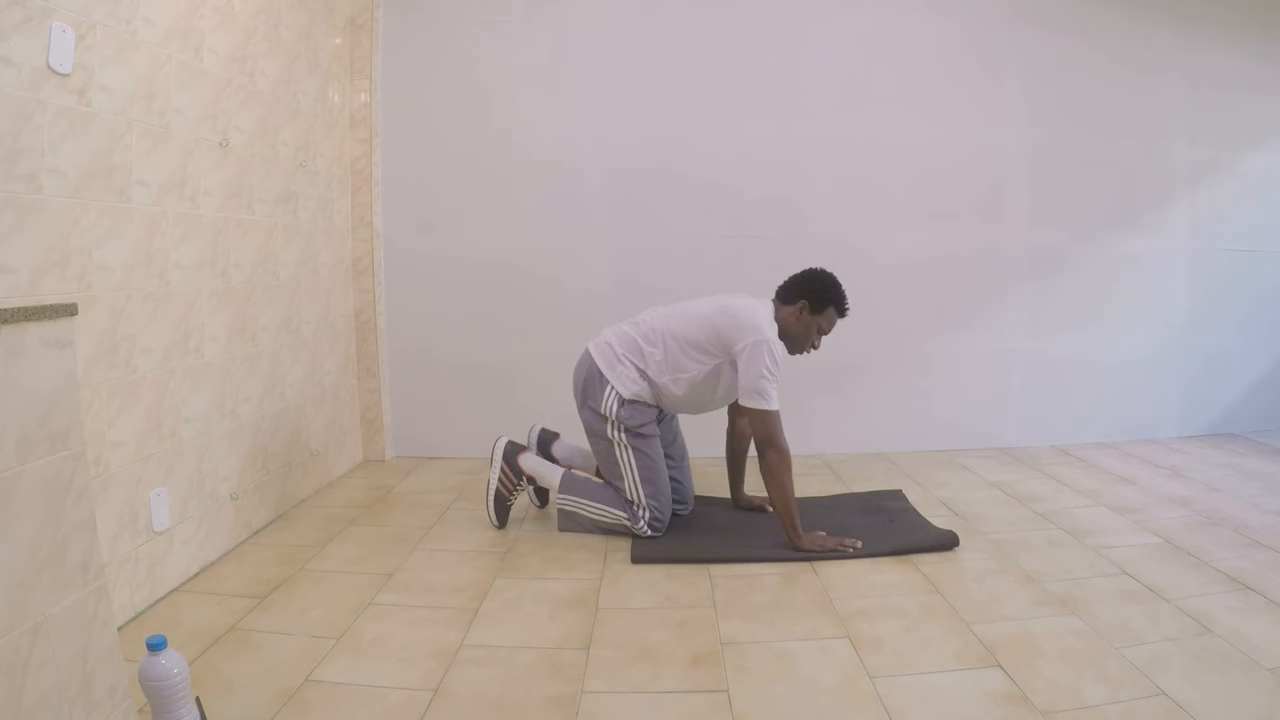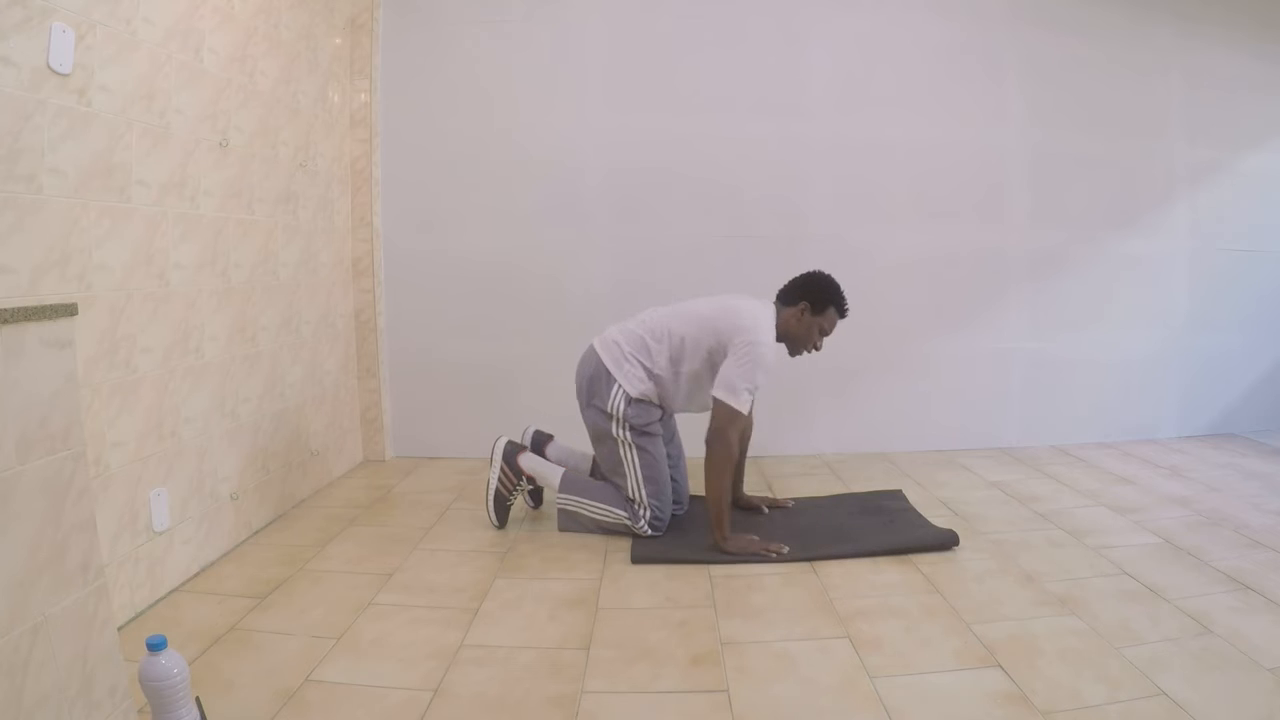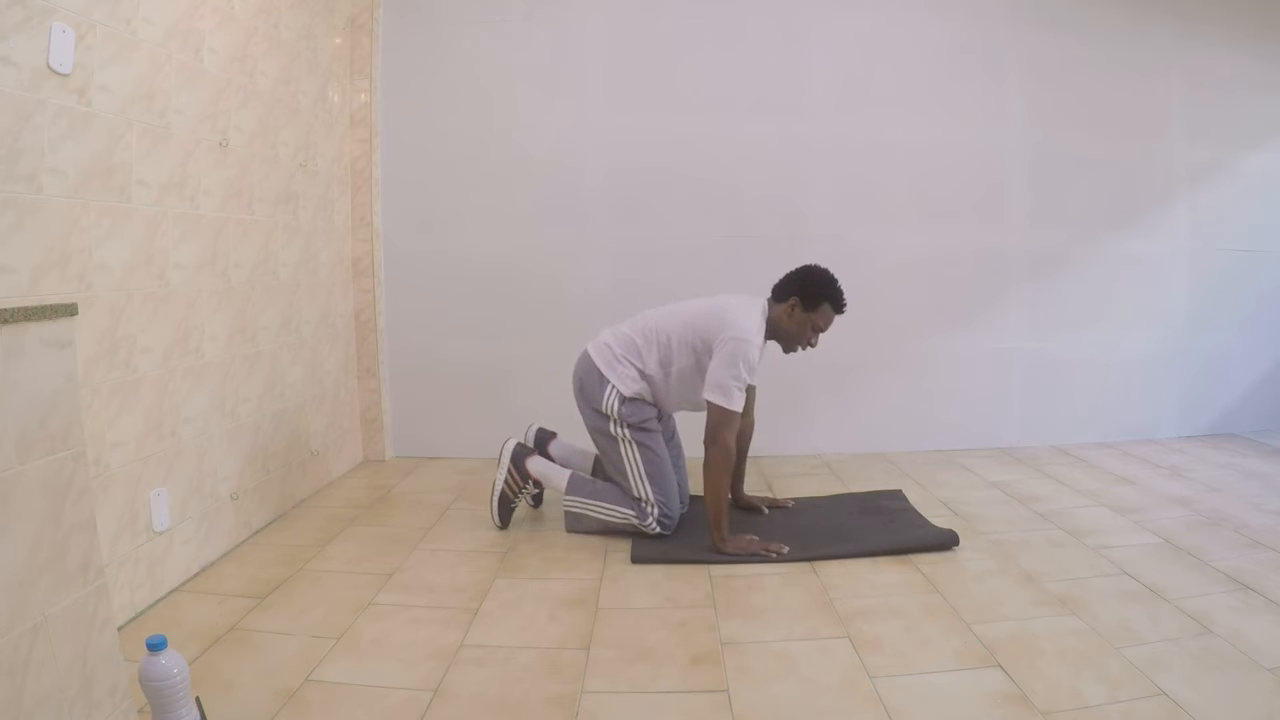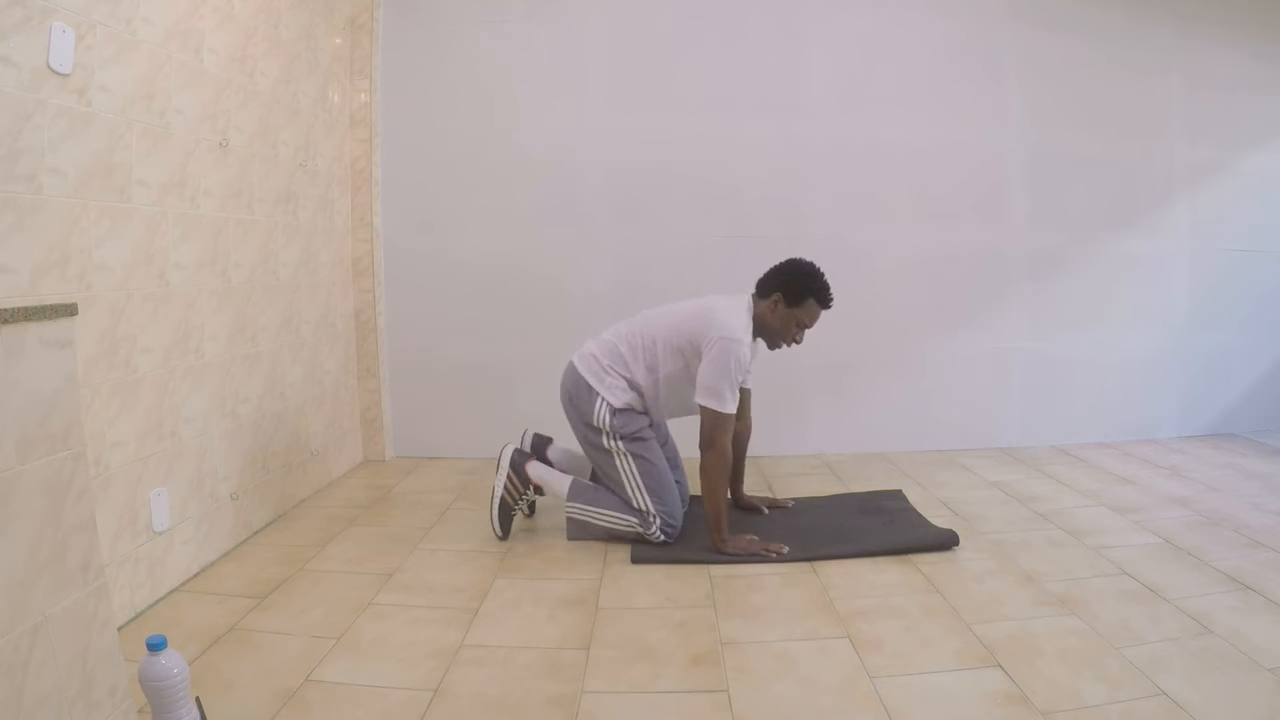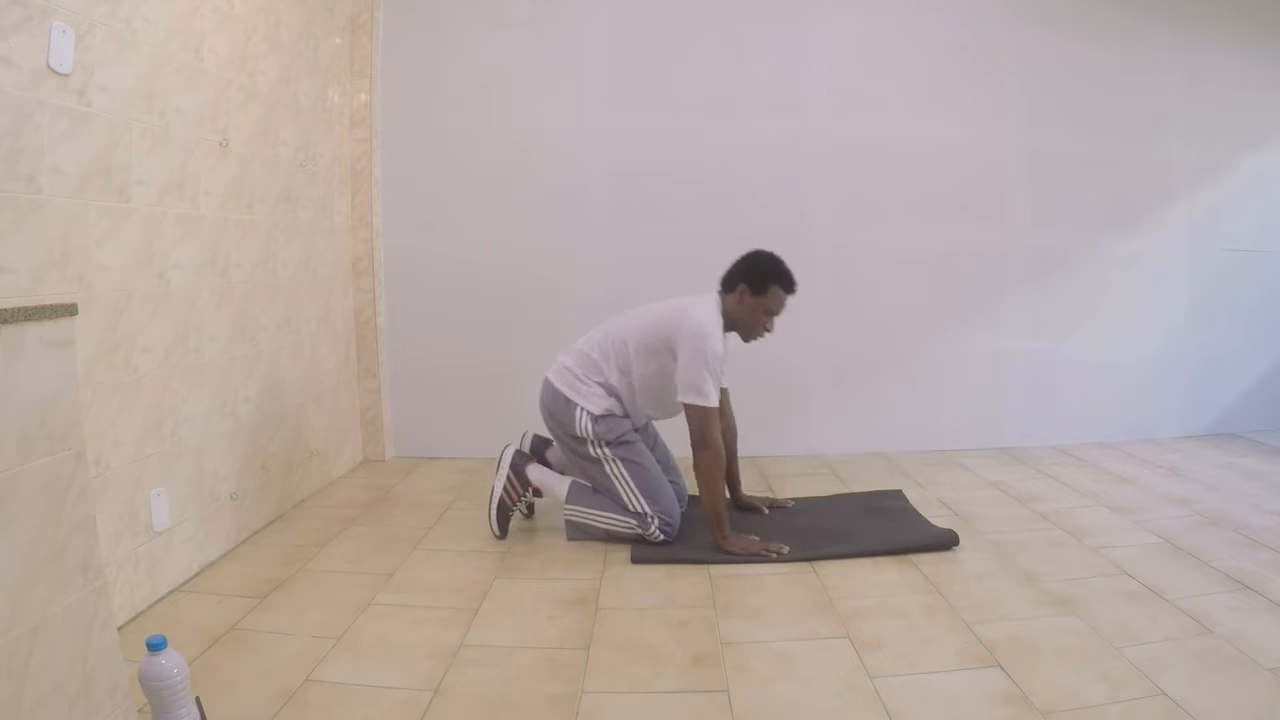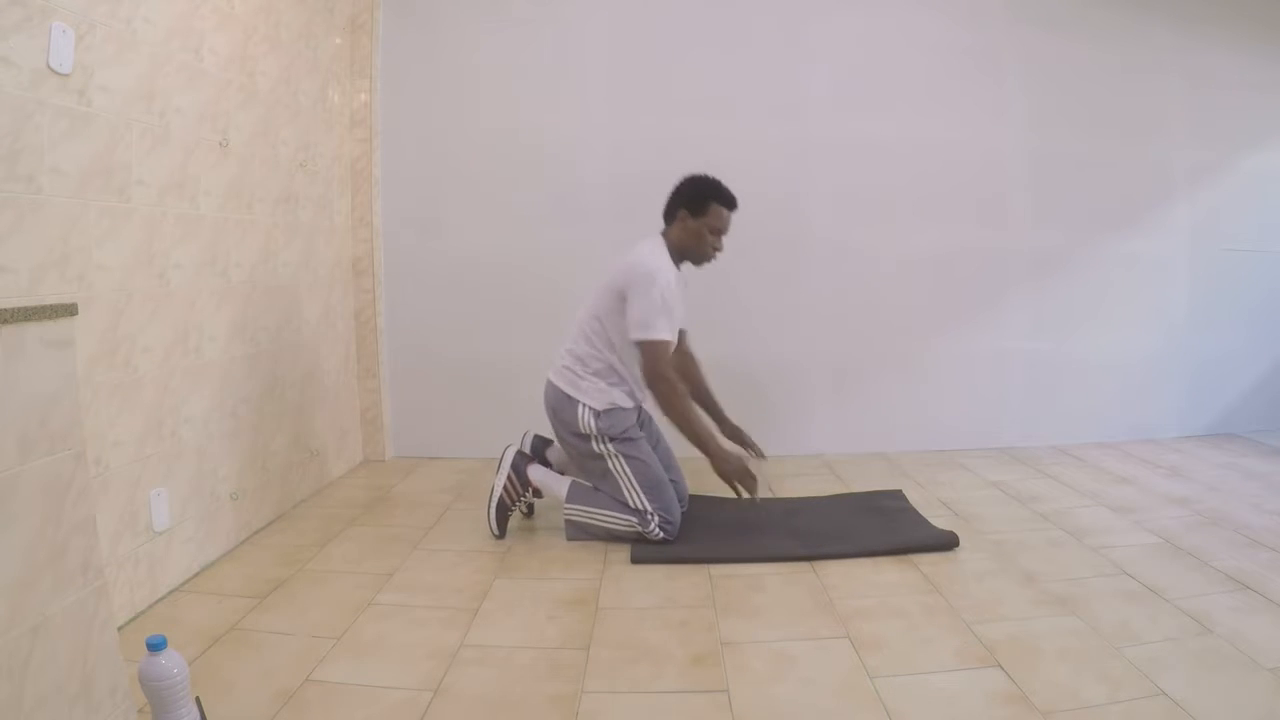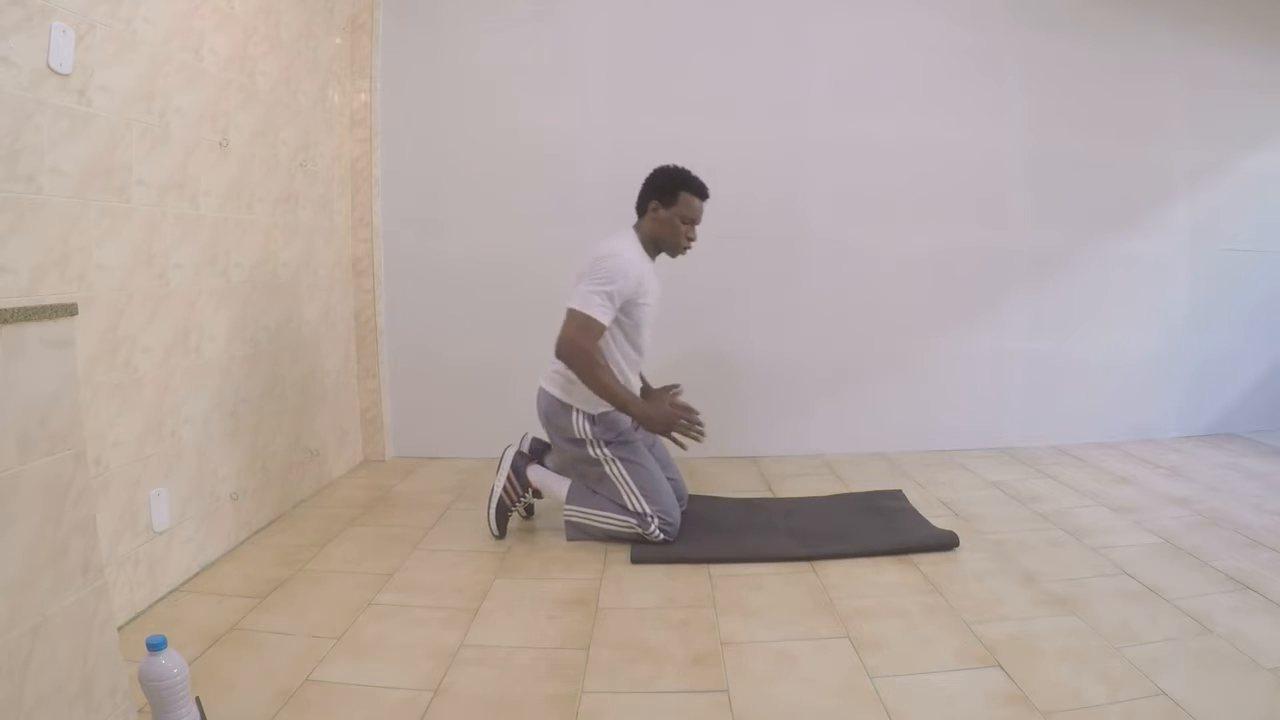
dt=0.4s
person 1, frame 1
left shoulder: (753, 322)
right shoulder: (761, 338)
left elbow: (740, 421)
right elbow: (771, 444)
left wrist: (739, 494)
right wrist: (797, 535)
left hip: (638, 385)
right hip: (613, 383)
left knee: (679, 500)
right knee: (649, 517)
left ankle: (554, 451)
right ankle: (522, 465)
person 1, frame 2
left shoulder: (753, 322)
right shoulder: (758, 342)
left elbow: (741, 423)
right elbow: (722, 439)
left wrist: (737, 494)
right wrist: (722, 535)
left hip: (629, 378)
right hip: (616, 381)
left knee: (674, 499)
right knee: (649, 517)
left ankle: (547, 452)
right ankle: (521, 463)
person 1, frame 3
left shoulder: (751, 322)
right shoulder: (742, 336)
left elbow: (743, 421)
right elbow: (719, 440)
left wrist: (738, 493)
right wrist: (722, 536)
left hip: (633, 383)
right hip: (612, 381)
left knee: (674, 498)
right knee: (658, 514)
left ankle: (550, 451)
right ankle: (529, 468)
person 1, frame 4
left shoulder: (741, 322)
right shoulder: (731, 337)
left elbow: (740, 422)
right elbow: (715, 443)
left wrist: (738, 494)
right wrist: (722, 538)
left hip: (618, 389)
right hip: (600, 392)
left knee: (675, 497)
right knee: (660, 523)
left ankle: (547, 455)
right ankle: (529, 474)
person 1, frame 5
left shoulder: (708, 320)
right shoulder: (702, 332)
left elbow: (723, 420)
right elbow: (706, 440)
left wrist: (737, 493)
right wrist: (724, 535)
left hip: (602, 401)
right hip: (579, 403)
left knee: (674, 496)
right knee: (660, 522)
left ankle: (547, 457)
right ankle: (528, 475)
person 1, frame 6
left shoulder: (665, 270)
right shoulder: (653, 272)
left elbow: (680, 356)
right elbow: (660, 375)
left wrist: (725, 423)
right wrist: (715, 453)
left hip: (611, 400)
right hip: (586, 406)
left knee: (675, 497)
right knee: (660, 521)
left ankle: (547, 455)
right ankle: (531, 475)
person 1, frame 7
left shoulder: (639, 261)
right shoulder: (621, 261)
right elbow: (572, 347)
left wrist: (649, 396)
right wrist: (641, 411)
left hip: (606, 407)
right hip: (581, 411)
left knee: (675, 497)
right knee: (661, 521)
left ankle: (544, 458)
right ankle: (531, 477)
